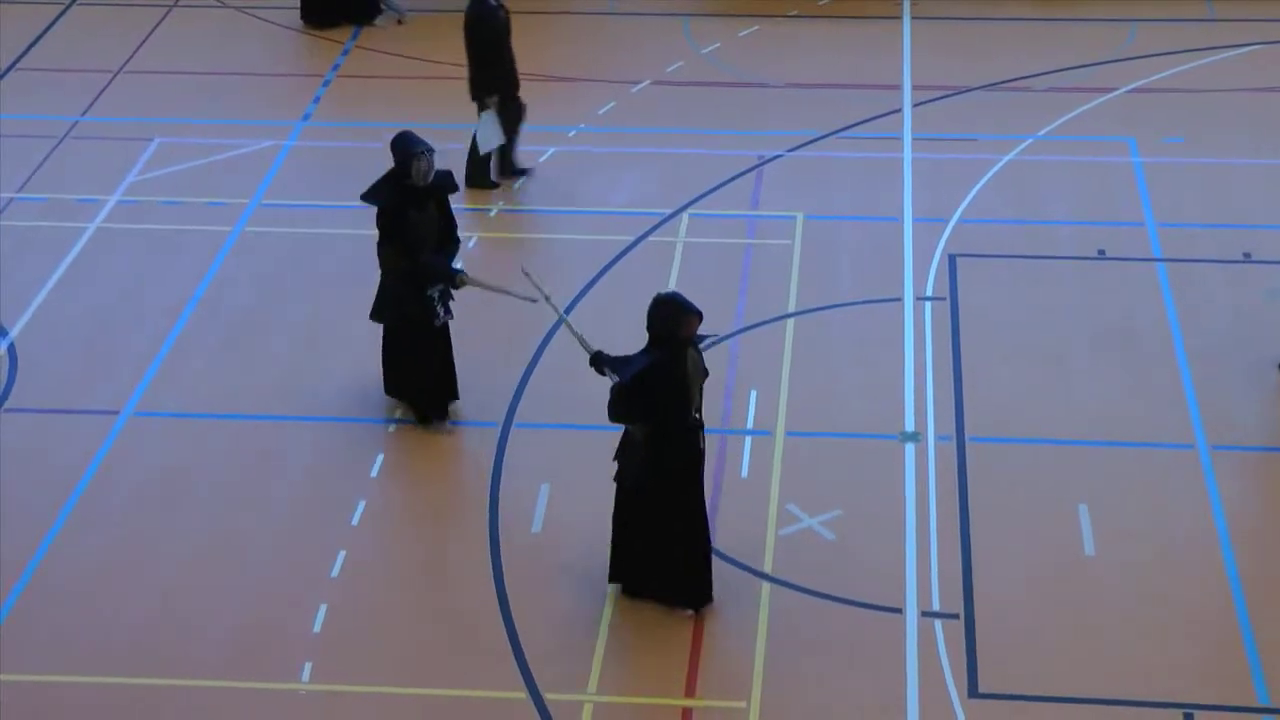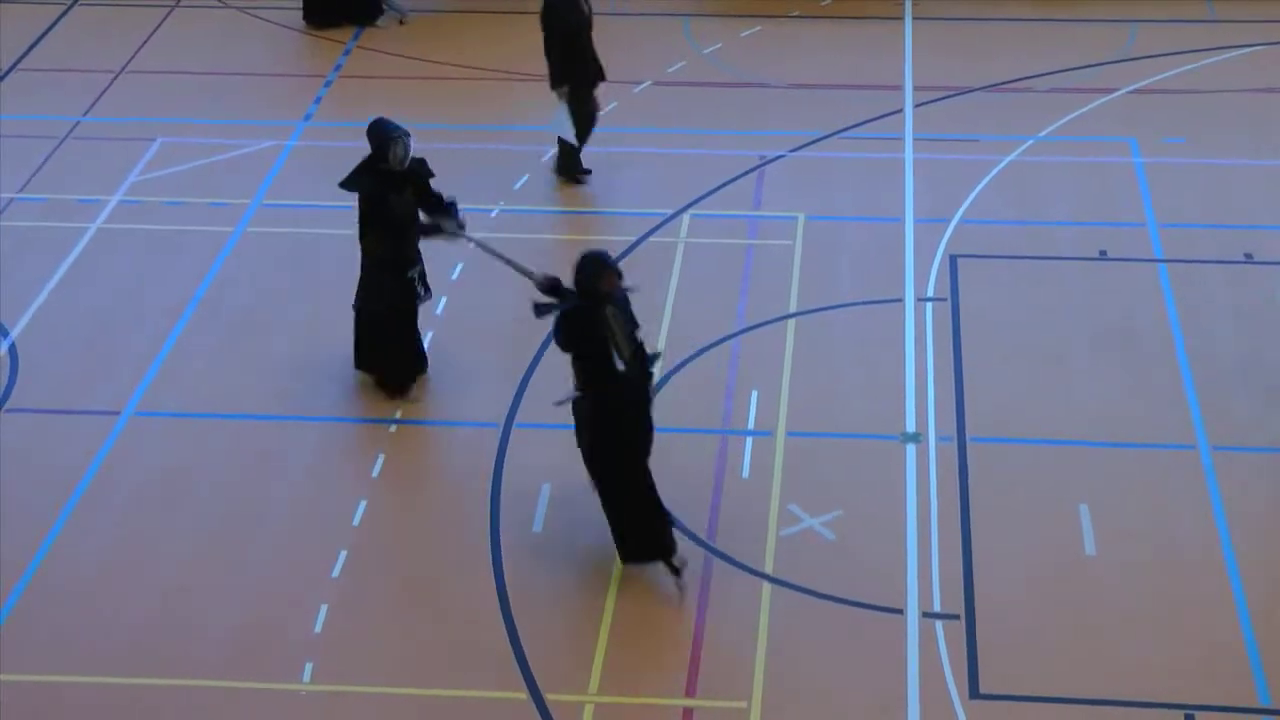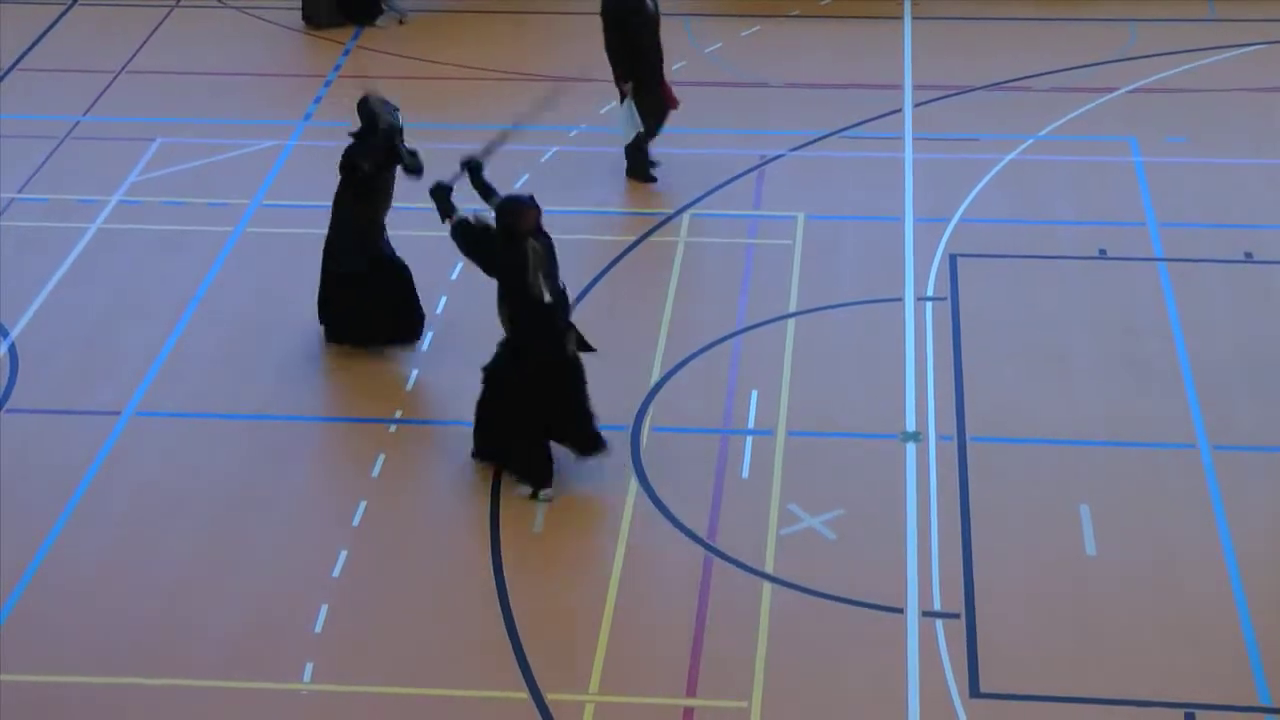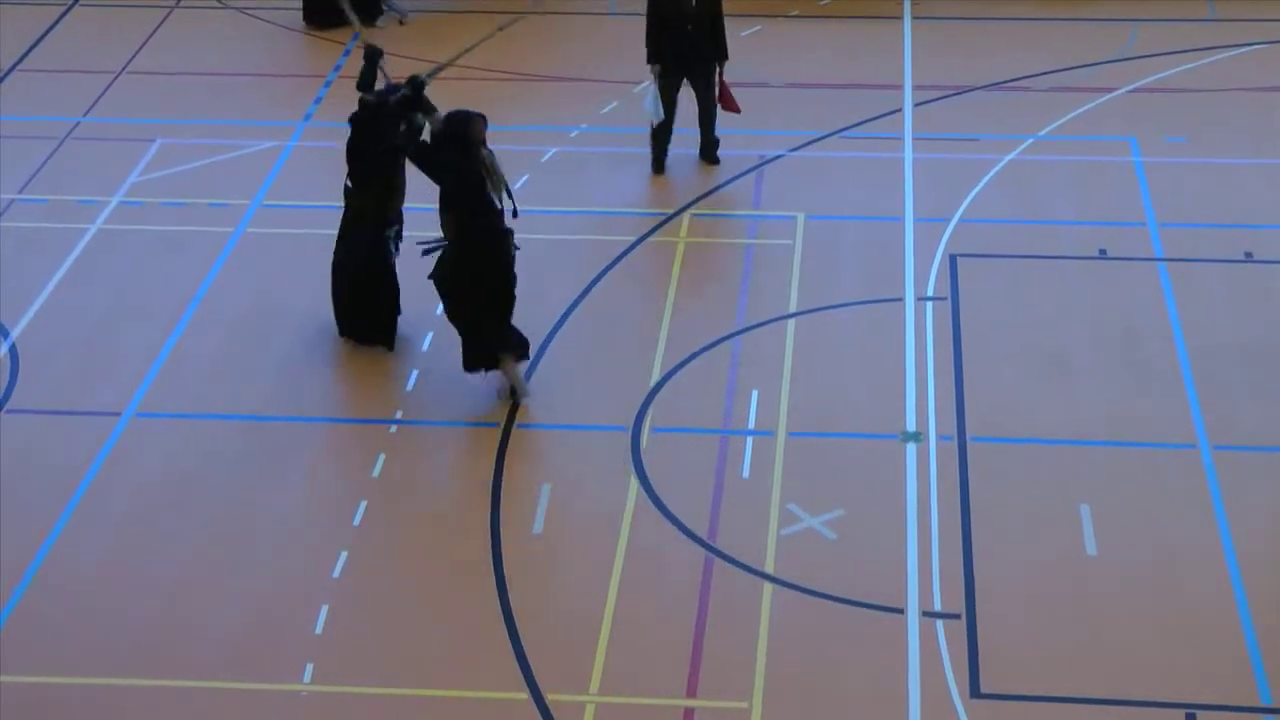
dt=0.4s
person 1, frame 1
left shoulder: (655, 368)
right shoulder: (687, 353)
left elbow: (619, 412)
left wrist: (618, 390)
right wrist: (608, 362)
left hip: (660, 455)
right hip: (685, 447)
left knee: (664, 522)
left ankle: (688, 592)
person 1, frame 2
left shoulder: (575, 316)
right shoulder: (618, 303)
left elbow: (564, 339)
right wrist: (559, 292)
left hip: (608, 404)
right hip: (634, 394)
left knee: (622, 476)
left ankle: (665, 551)
person 1, frame 3
left shoulder: (503, 254)
right shoulder: (542, 242)
left elbow: (464, 235)
right elbow: (509, 207)
left wrist: (443, 202)
right wrist: (479, 180)
left hip: (528, 345)
right hip: (560, 338)
left knee: (504, 400)
right knee: (562, 397)
left ankle: (537, 478)
person 1, frame 4
left shoulder: (453, 165)
right shoulder: (481, 156)
left elbow: (419, 150)
right elbow: (451, 140)
left hip: (472, 251)
right hip: (497, 245)
left knee: (469, 309)
right knee: (494, 309)
left ankle: (504, 357)
right ankle: (507, 357)
person 2, frame 1
left shoulder: (435, 190)
right shoulder: (392, 203)
left elbow: (450, 235)
right elbow: (410, 252)
left wrist: (444, 267)
right wrist: (449, 274)
left hip: (431, 276)
right hip: (402, 280)
left knee: (435, 336)
right knee: (412, 341)
left ankle: (434, 399)
right ankle: (428, 405)
person 2, frame 2
left shoulder: (411, 174)
right shoulder: (371, 187)
left elbow: (432, 203)
right elbow: (396, 228)
left wrist: (448, 215)
right wrist: (438, 225)
left hip: (407, 255)
right hip: (382, 261)
left knee: (405, 313)
right knee: (387, 319)
left ankle: (407, 367)
right ankle: (394, 377)
person 2, frame 3
left shoulder: (387, 146)
right shoulder: (357, 154)
left elbow: (415, 169)
left wrist: (403, 153)
left hip: (369, 225)
right hip: (351, 230)
person 2, frame 4
right shoulder: (366, 138)
left hip: (383, 217)
right hip: (365, 220)
left knee: (378, 272)
right knee: (367, 274)
right ankle: (371, 329)
